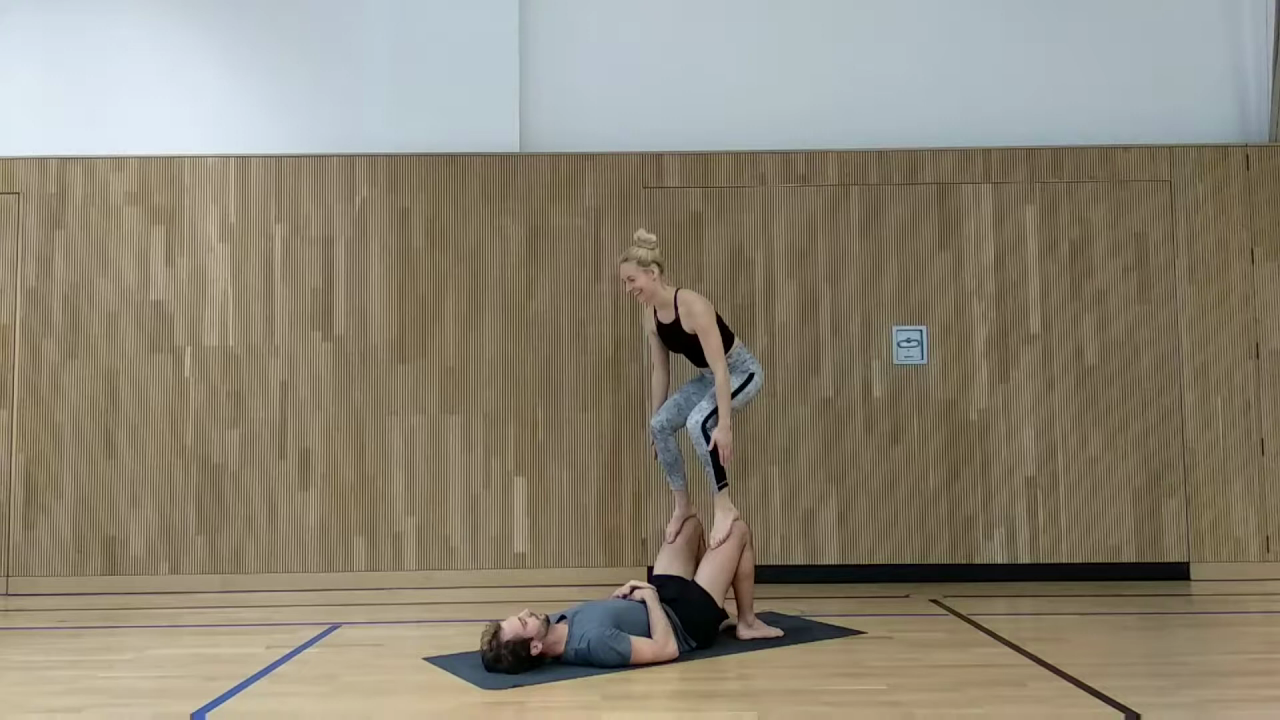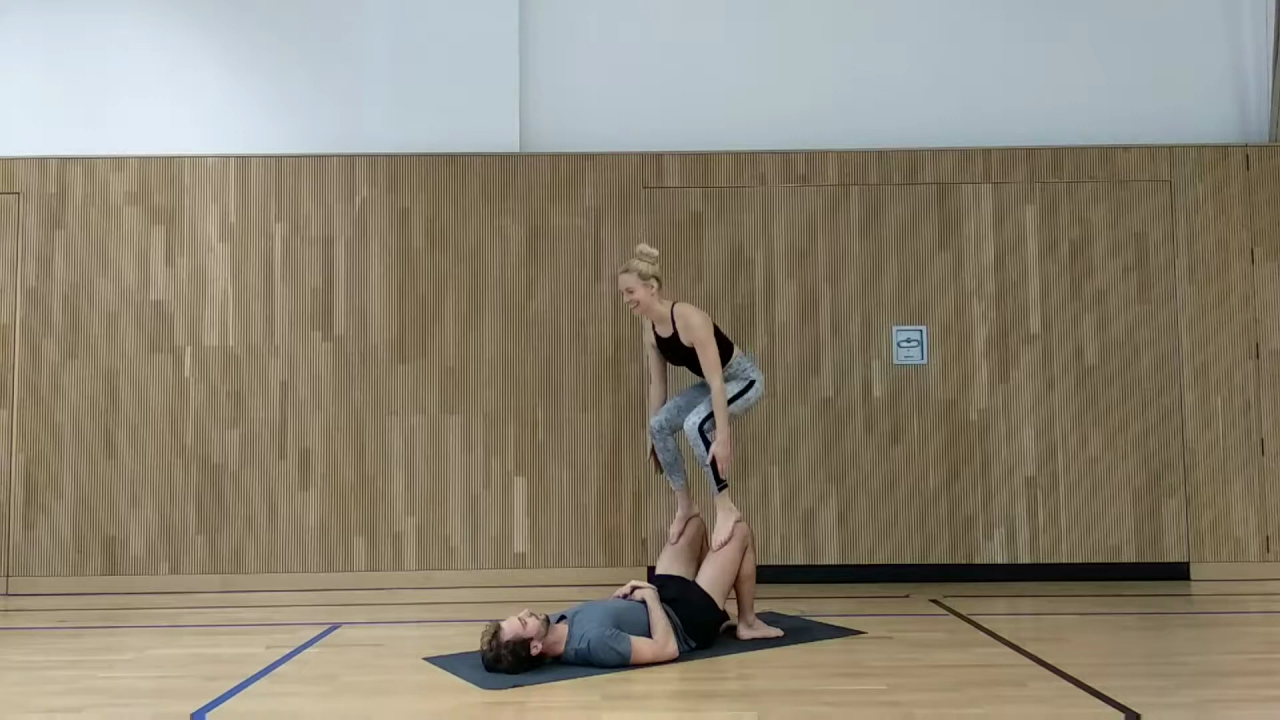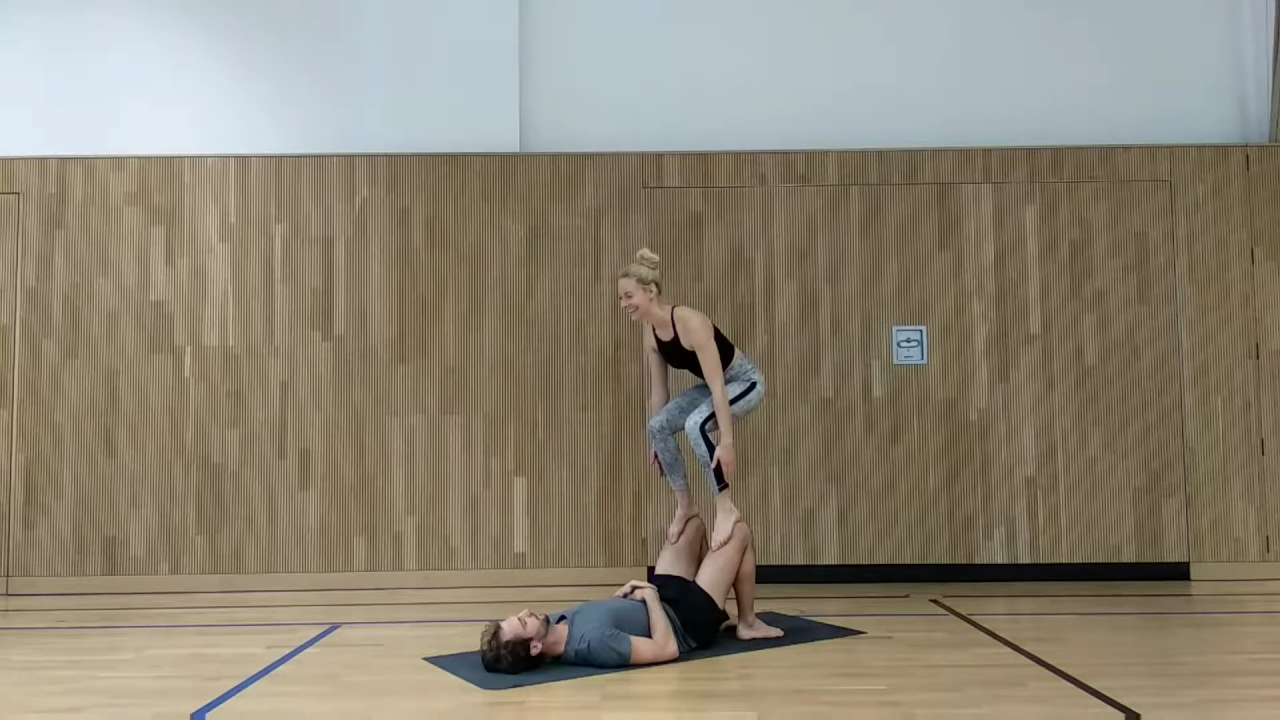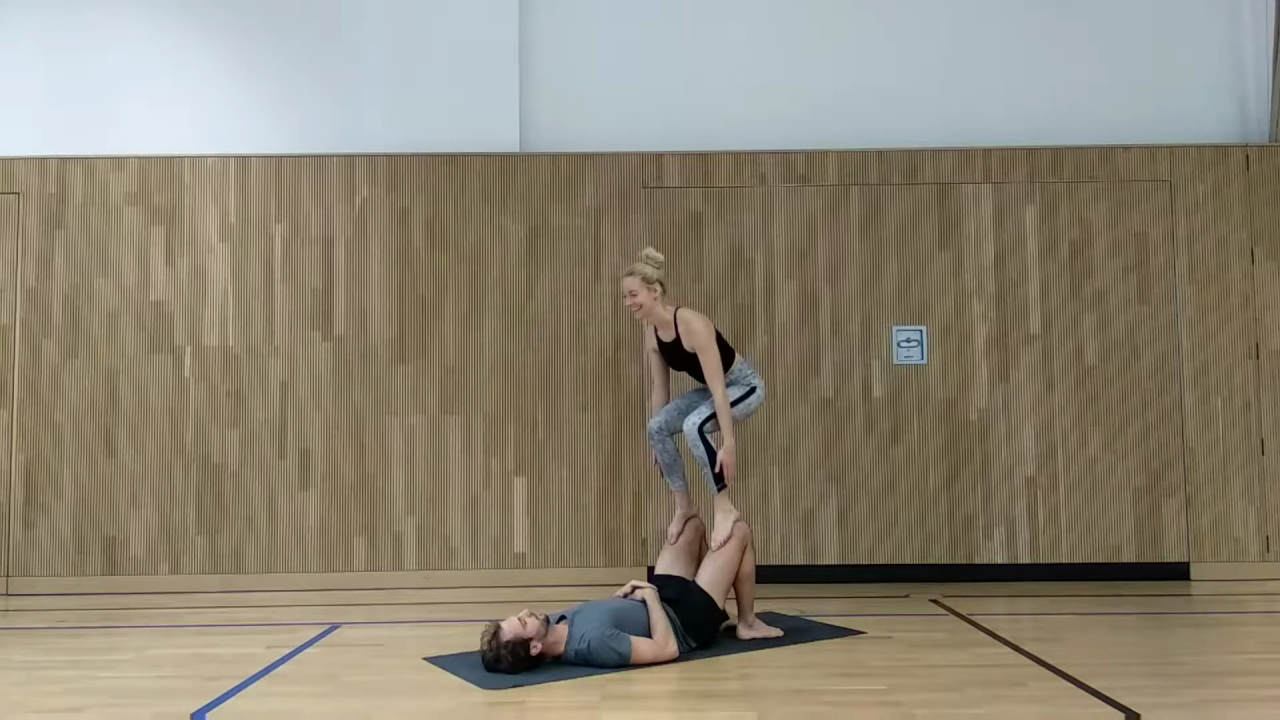
dt=0.3s
person 1, frame 1
left shoulder: (693, 305)
right shoulder: (651, 318)
left elbow: (721, 368)
right elbow: (659, 372)
left wrist: (724, 424)
right wrist: (655, 417)
left hip: (741, 371)
right hip: (707, 377)
left knee: (697, 423)
right knee: (660, 425)
left ankle: (724, 507)
right ankle: (681, 505)
person 1, frame 2
left shoulder: (689, 319)
right shoulder: (650, 331)
left elbow: (717, 382)
right elbow: (657, 384)
left wrist: (723, 437)
right wrist: (654, 440)
left hip: (743, 379)
right hip: (711, 384)
left knee: (694, 424)
right knee: (659, 425)
left ankle: (726, 509)
right ankle: (685, 506)
person 1, frame 3
left shoulder: (690, 322)
right shoulder: (650, 335)
left elbow: (717, 385)
right elbow: (658, 389)
left wrist: (727, 441)
right wrist: (656, 442)
left hip: (744, 380)
right hip: (713, 385)
left knee: (695, 424)
right knee: (659, 425)
left ankle: (726, 508)
right ankle: (684, 505)
person 1, frame 4
left shoulder: (692, 324)
right shoulder: (652, 335)
left elbow: (719, 388)
right elbow: (659, 389)
left wrist: (729, 444)
right wrist: (658, 446)
left hip: (744, 385)
right hip: (711, 390)
left knee: (694, 426)
right knee: (657, 427)
left ankle: (724, 508)
right ankle: (683, 506)
person 2, frame 1
left shoulder: (557, 624)
right shoulder: (592, 642)
right elbow: (667, 649)
left wrist: (617, 595)
right wrist: (650, 598)
left hip: (664, 603)
right hip: (687, 622)
left knee: (691, 523)
right knee: (738, 530)
left ankle: (717, 613)
right ankle: (747, 624)
person 2, frame 2
left shoulder: (554, 626)
right shoulder: (592, 643)
right elbow: (667, 649)
left wrist: (618, 596)
right wrist: (650, 597)
left hip: (664, 604)
right hip: (688, 623)
left knee: (695, 523)
right knee: (739, 531)
left ankle: (717, 613)
right ankle: (748, 625)
person 2, frame 3
left shoulder: (554, 626)
right shoulder: (592, 642)
right elbow: (667, 649)
left wrist: (619, 595)
right wrist: (650, 598)
left hip: (665, 603)
right hip: (688, 622)
left knee: (695, 524)
right knee: (740, 532)
left ankle: (716, 612)
right ankle: (748, 624)
person 2, frame 4
left shoulder: (554, 626)
right shoulder: (591, 644)
right elbow: (668, 649)
left wrist: (620, 595)
right wrist: (651, 597)
left hip: (665, 604)
right hip: (688, 623)
left knee: (694, 524)
right knee: (739, 531)
left ankle: (718, 613)
right ankle: (747, 624)
